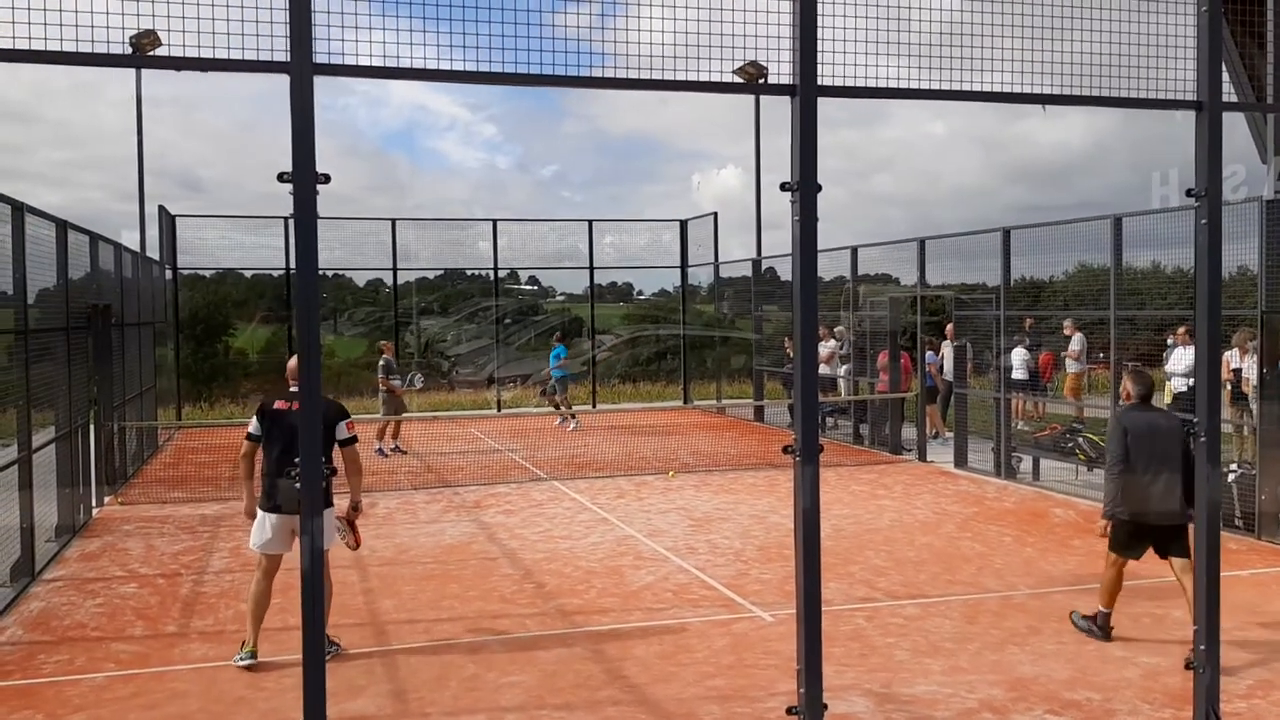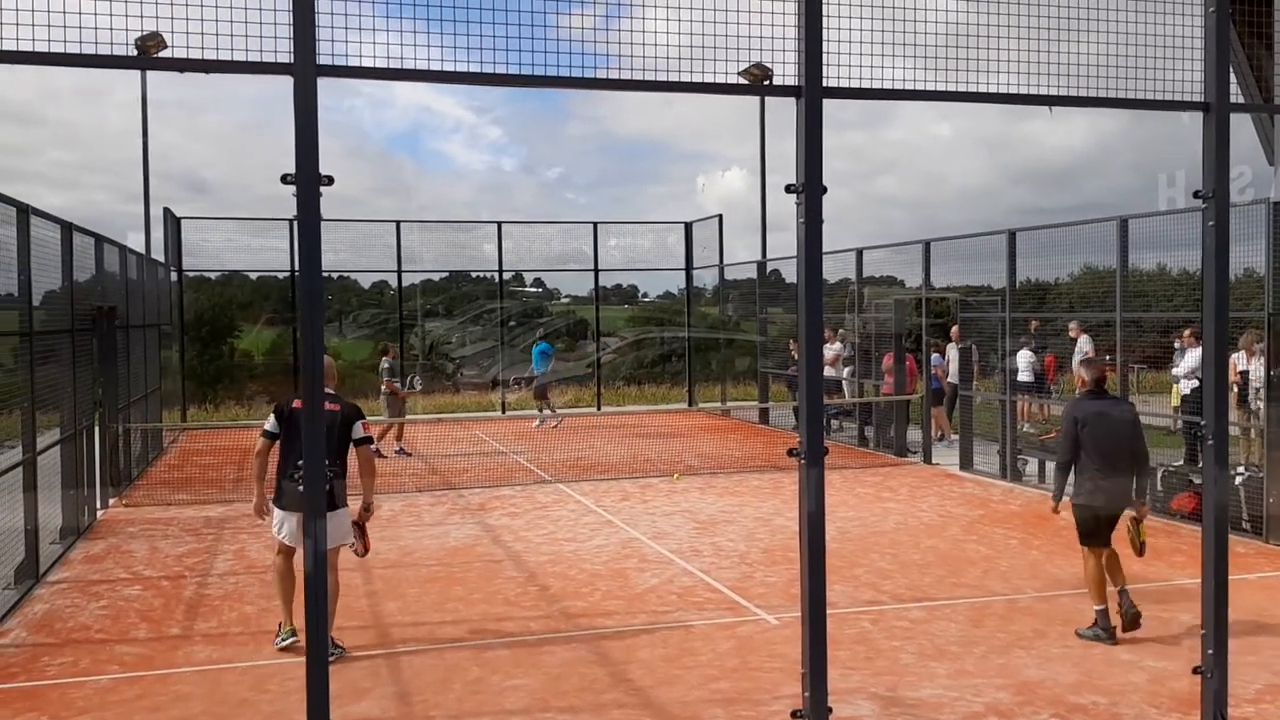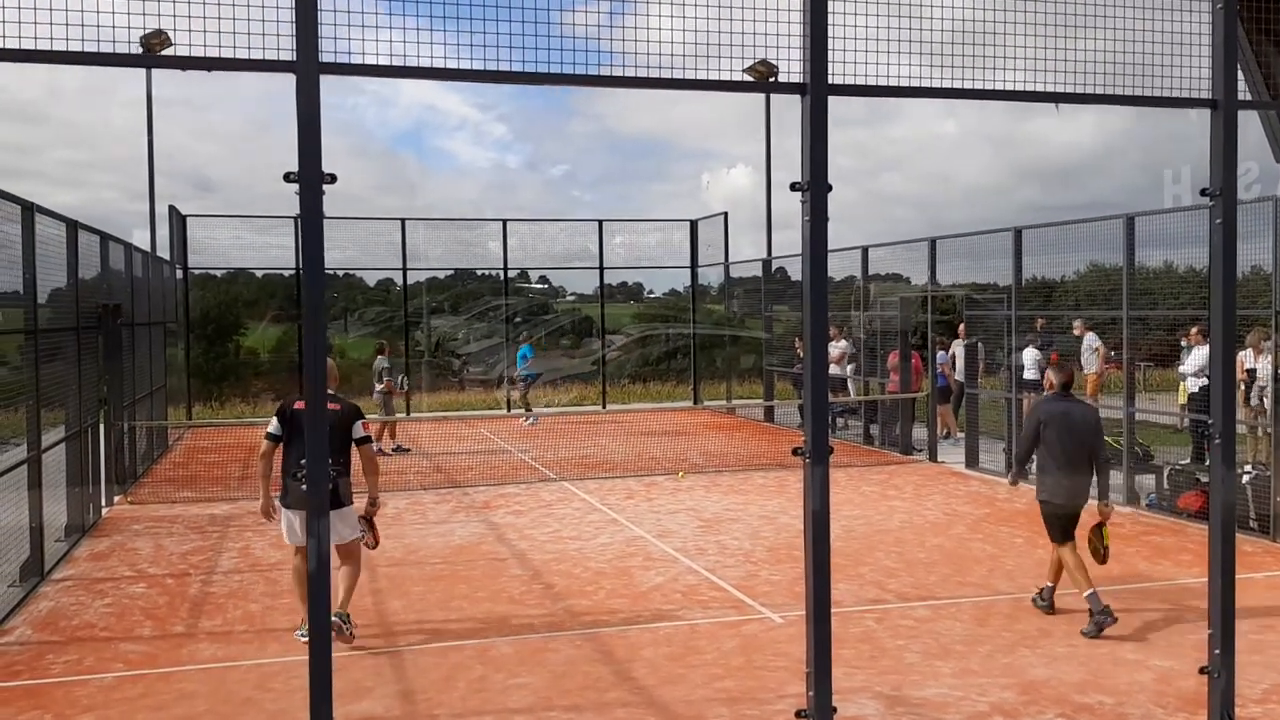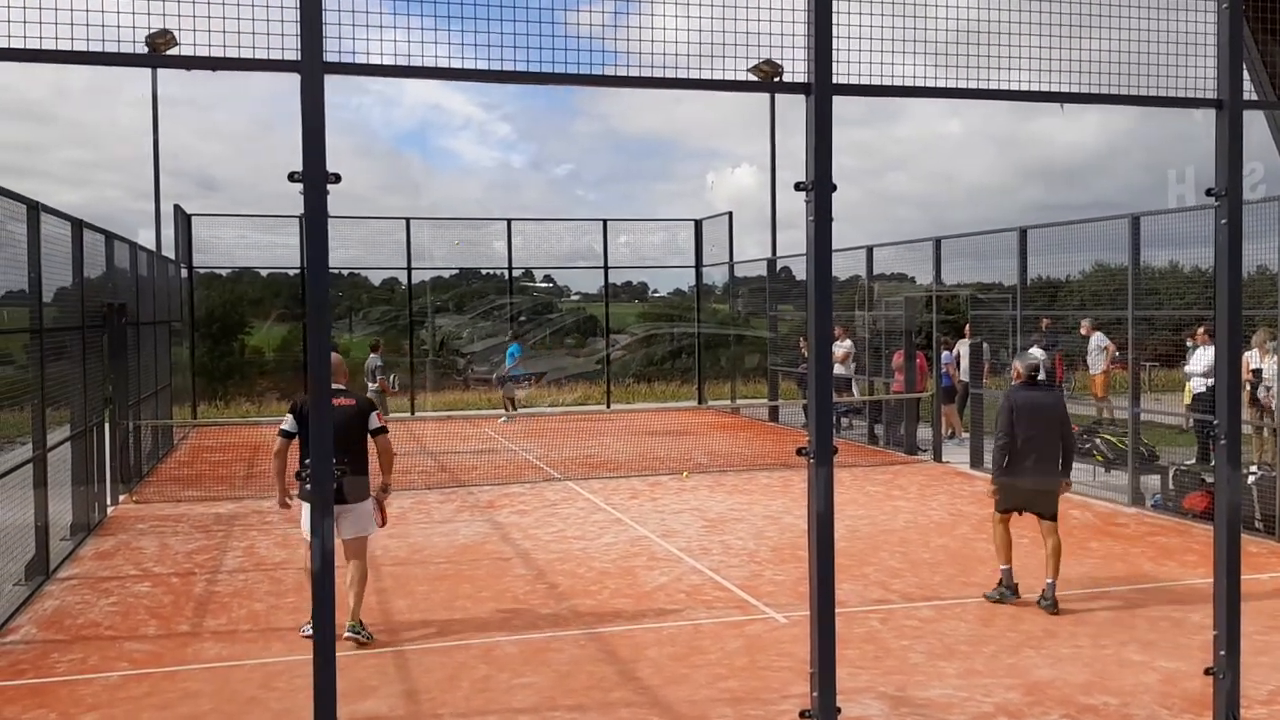
dt=0.3s
person 1, frame 1
left shoulder: (267, 408)
right shoulder: (334, 410)
left elbow: (246, 455)
right elbow: (352, 459)
left wrist: (249, 496)
right wrist: (355, 498)
left hip: (274, 503)
left knee: (264, 572)
right knee: (320, 569)
left ankle: (250, 645)
right ankle: (320, 641)
person 1, frame 2
left shoulder: (285, 407)
right shoulder: (350, 411)
left elbow: (260, 452)
right elbow: (366, 459)
left wrist: (258, 493)
right wrist: (367, 501)
left hip: (288, 498)
right hip: (329, 501)
left knee: (283, 556)
right knee: (328, 568)
left ankle: (286, 627)
right ankle: (325, 641)
person 1, frame 3
left shoulder: (287, 408)
right shoulder: (350, 411)
left elbow: (265, 453)
right elbow: (368, 457)
left wrist: (265, 495)
right wrist: (373, 496)
left hip: (295, 496)
right hip: (336, 497)
left knee: (301, 555)
right knee: (350, 556)
left ankle: (309, 623)
right ankle: (340, 611)
person 1, frame 4
left shoulder: (301, 405)
right shoulder: (364, 405)
left elbow: (279, 450)
right elbow: (384, 446)
left wrist: (281, 488)
right wrist: (386, 481)
right hip: (354, 492)
left knee: (314, 550)
right knee: (356, 557)
left ankle: (316, 618)
right ankle: (354, 622)
person 2, frame 1
left shoulder: (1121, 420)
right shoulder: (1171, 421)
left elbow: (1116, 470)
right elbow: (1189, 468)
left wrist: (1107, 513)
right wrist: (1180, 502)
left hip: (1136, 509)
right hip: (1174, 511)
left knee: (1115, 562)
right knee: (1184, 572)
left ankle: (1100, 622)
person 2, frame 2
left shoulder: (1075, 409)
right shoulder: (1127, 408)
left elbow: (1064, 457)
right elbow: (1142, 457)
left wrist: (1056, 496)
right wrist: (1140, 497)
left hip: (1090, 495)
right hip: (1118, 495)
left knee: (1091, 555)
right knee: (1104, 548)
left ankle: (1102, 625)
right ankle: (1126, 605)
person 2, frame 3
left shoulder: (1041, 409)
right shoulder: (1089, 412)
left elbow: (1024, 450)
right elbow: (1101, 459)
left wrist: (1015, 475)
right wrist: (1103, 499)
left hip: (1052, 489)
right hip: (1079, 490)
left knee: (1064, 549)
right knee: (1062, 543)
left ankle: (1099, 609)
right ankle: (1047, 596)
person 2, frame 4
left shoulder: (1011, 398)
right shoulder: (1055, 398)
left elbow: (1003, 441)
right elbow: (1068, 440)
left wrist: (994, 478)
right wrist: (1065, 475)
left hip: (1017, 476)
right hip: (1049, 478)
left knee: (1000, 521)
right knee: (1050, 532)
left ankle: (1007, 585)
right ankle: (1049, 594)
